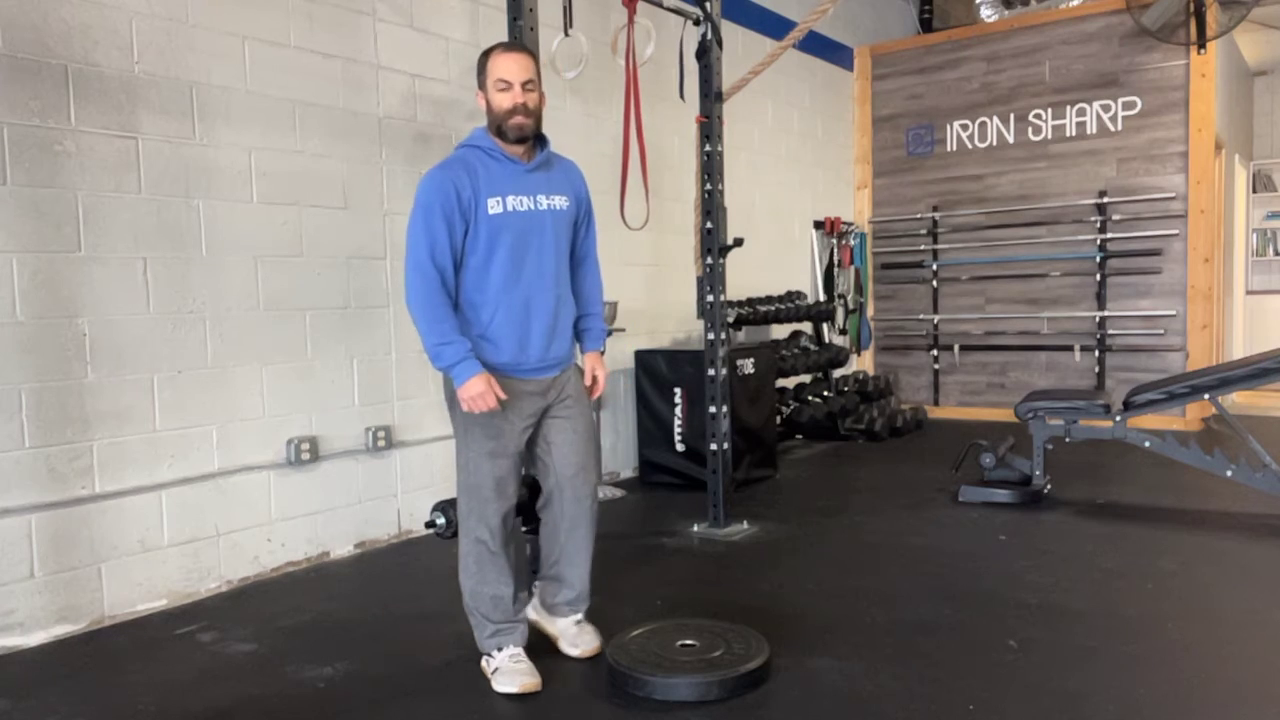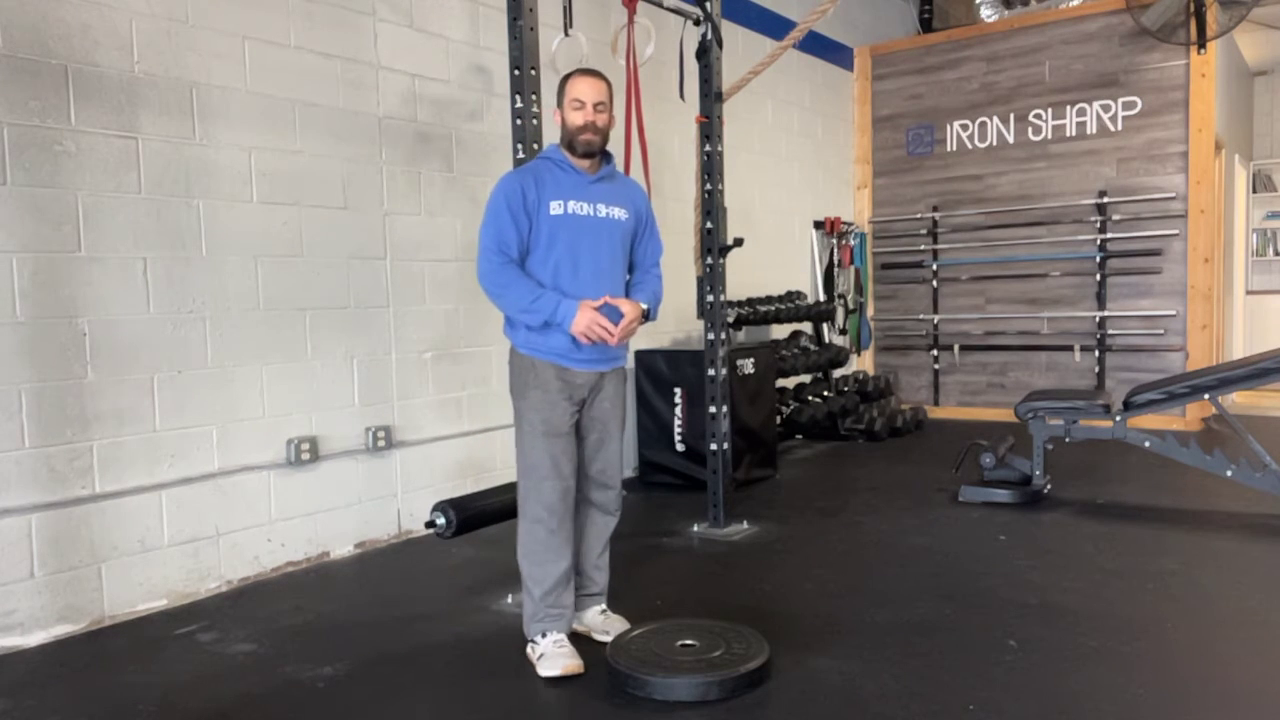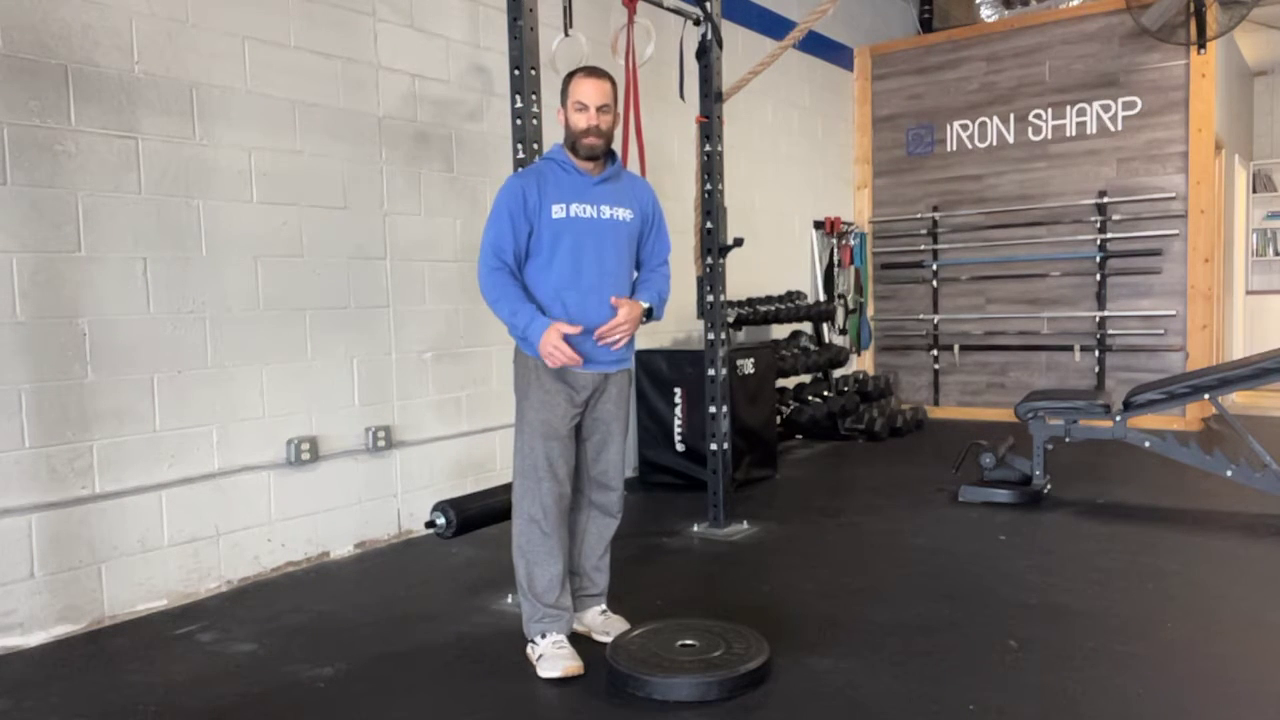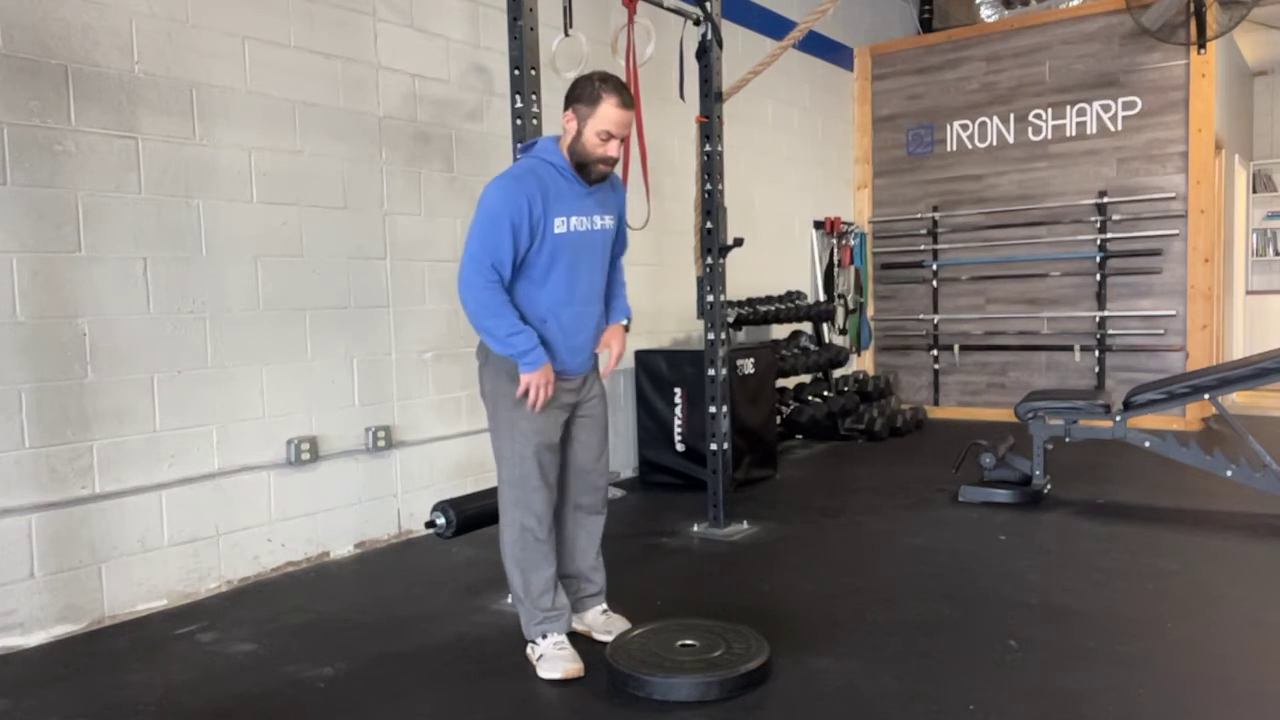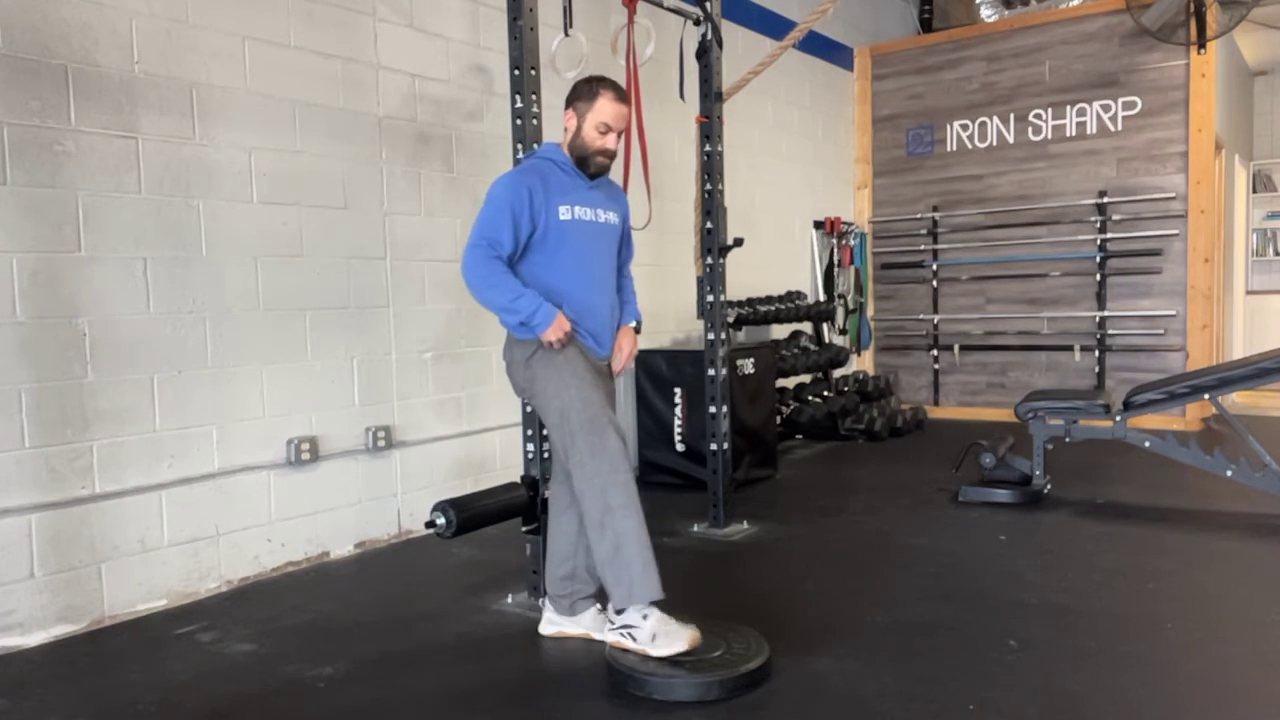
dt=1s
person 1, frame 1
left shoulder: (568, 179)
right shoulder: (452, 179)
right elbow: (426, 281)
left wrist: (593, 343)
right wrist: (462, 368)
left hip: (562, 373)
right hip: (489, 379)
left knee: (577, 490)
right knee: (488, 514)
left ankle: (559, 604)
right ankle: (501, 643)
person 1, frame 2
left shoulder: (631, 196)
right shoulder: (523, 185)
left elbow: (648, 268)
right elbow: (495, 268)
left wrist: (640, 306)
right wrist: (566, 311)
left hip: (608, 368)
right hip: (544, 364)
left knee: (601, 491)
right knee: (548, 495)
left ankle: (589, 604)
right ankle: (547, 628)
person 1, frame 3
left shoulder: (638, 194)
right shoulder: (527, 187)
left elbow: (656, 267)
right elbow: (495, 270)
left wrist: (641, 305)
right wrist: (536, 328)
left hip: (613, 368)
right hip: (548, 367)
left knee: (602, 492)
right knee: (544, 495)
left ankle: (589, 603)
right ankle: (546, 628)
person 1, frame 4
left shoulder: (611, 191)
right shoulder: (517, 189)
right elbow: (479, 283)
left wrist: (616, 321)
right wrist: (530, 359)
left hip: (584, 371)
right hip: (524, 374)
left knee: (588, 490)
right knee: (531, 502)
left ankle: (588, 602)
right ankle: (545, 630)
person 1, frame 5
left shoulder: (613, 198)
right shoulder: (524, 185)
right elbow: (480, 264)
left wrist: (628, 323)
right wrist: (541, 314)
left hip: (598, 355)
right hip: (547, 349)
left knee: (579, 477)
right knee: (603, 457)
left ankle: (567, 606)
right ankle: (633, 611)
